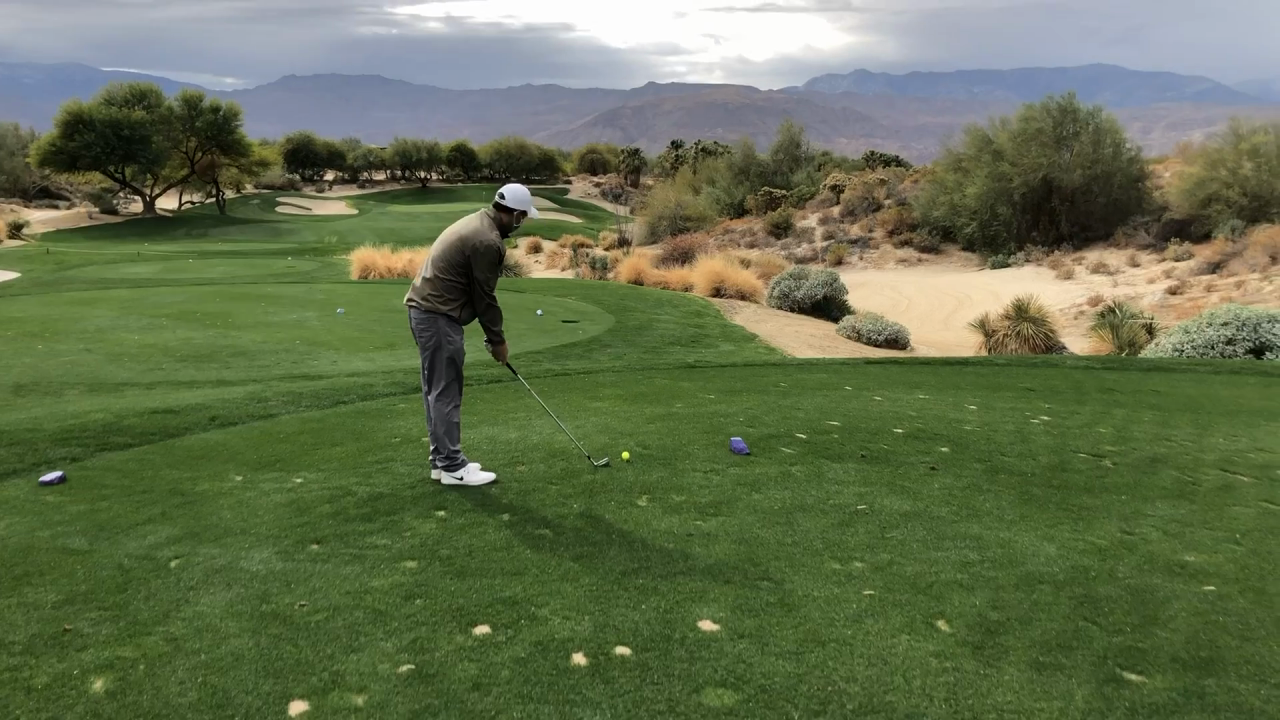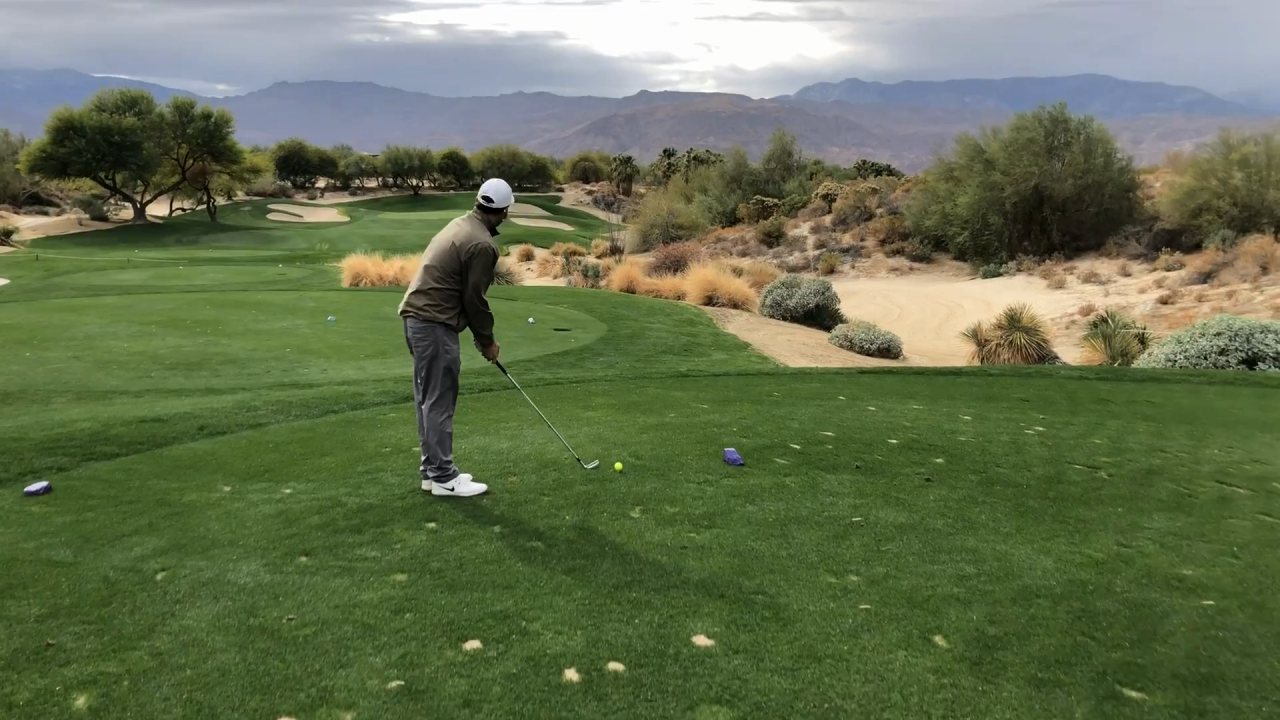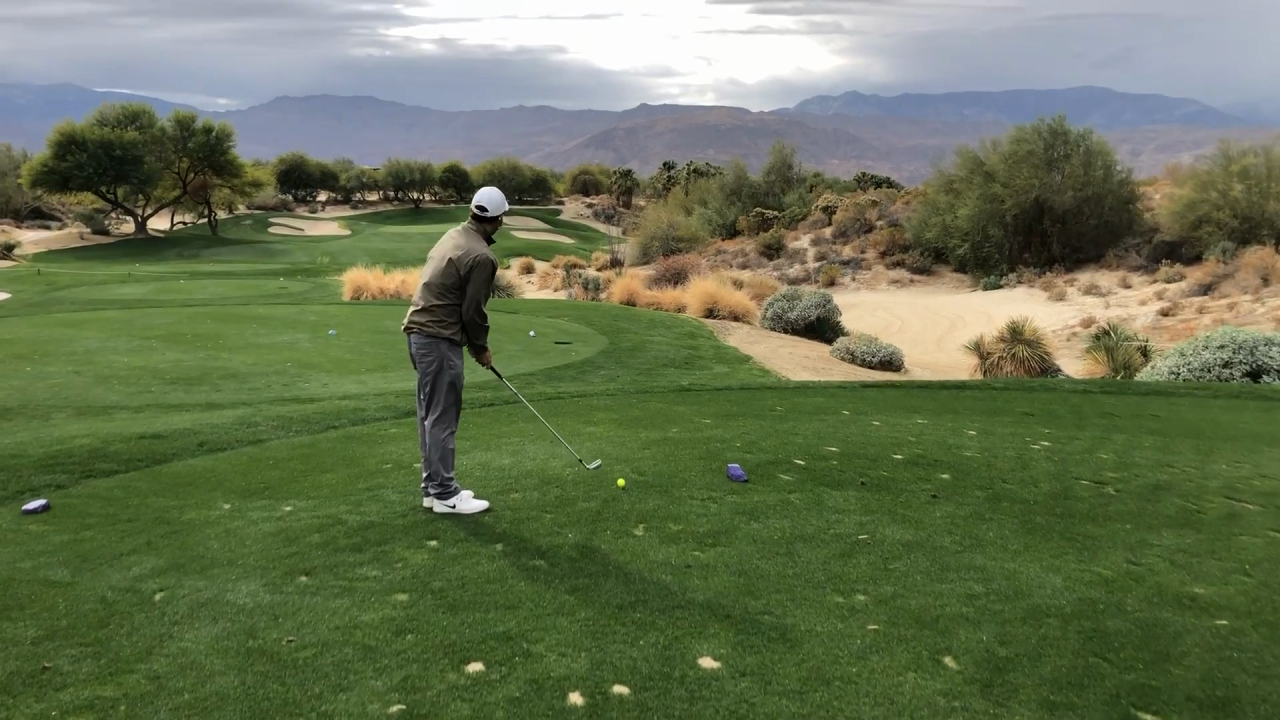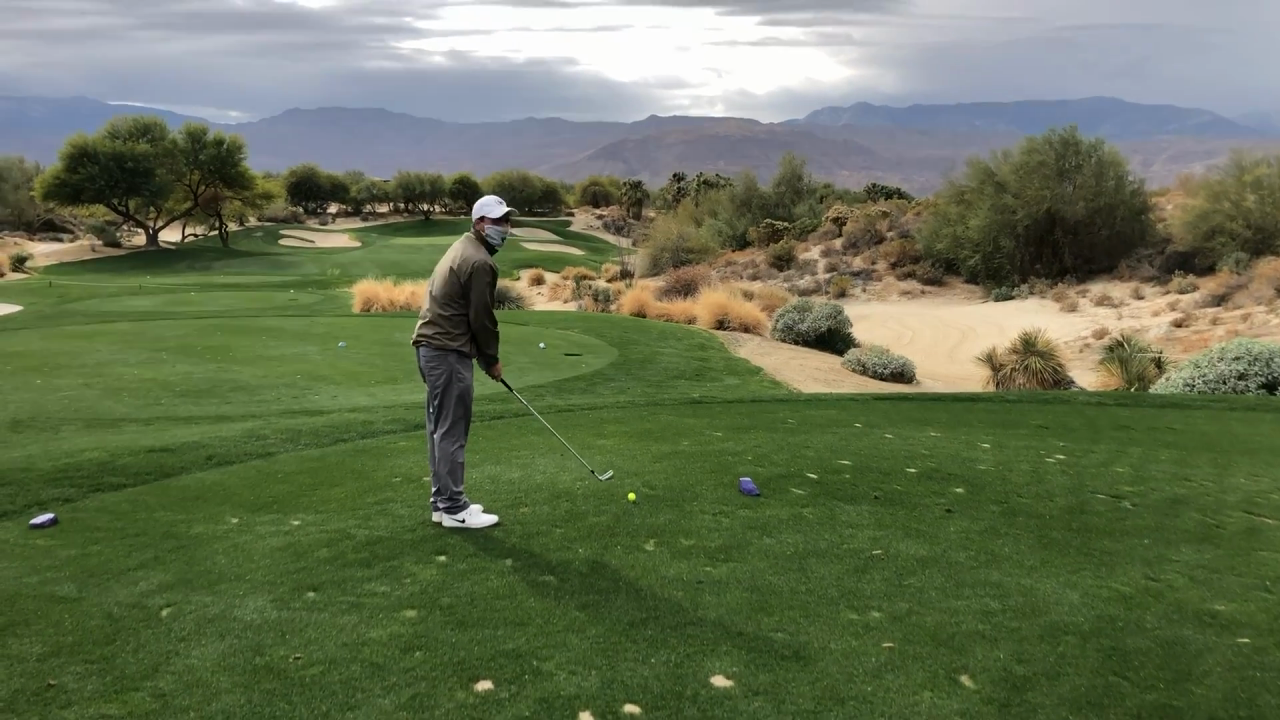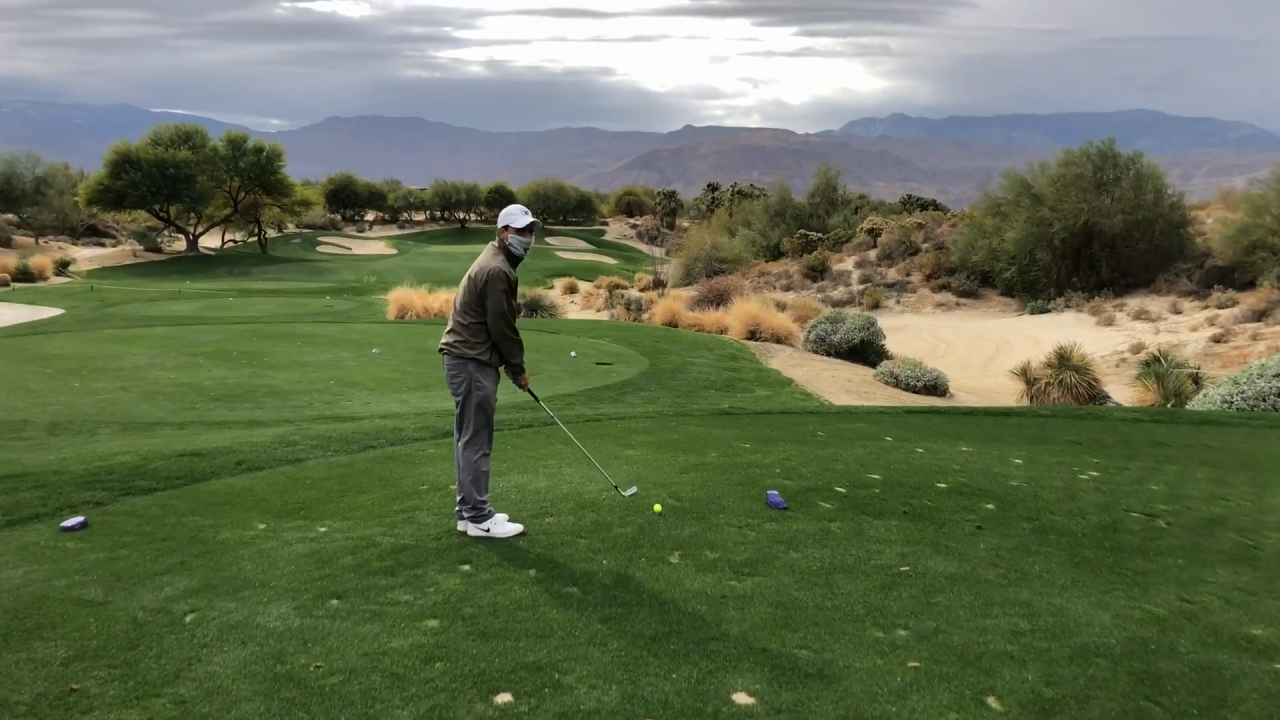
dt=0.3s
person 1, frame 1
left shoulder: (476, 221)
right shoulder: (488, 241)
right elbow: (484, 296)
left wrist: (492, 335)
right wrist: (498, 340)
left hip: (425, 309)
right hip: (438, 315)
left knee: (437, 390)
right knee: (446, 392)
left ankle: (442, 459)
right ankle: (451, 466)
person 1, frame 2
left shoulder: (461, 224)
right shoulder: (482, 245)
right elbow: (474, 299)
left wrist: (481, 336)
right wrist: (487, 340)
left hip: (419, 317)
right hip: (435, 324)
left knee: (429, 399)
right knee: (440, 402)
left ankle: (433, 469)
right ankle: (442, 477)
person 1, frame 3
left shoulder: (454, 236)
right shoulder: (480, 256)
right elbow: (472, 311)
left wrist: (475, 346)
right wrist: (481, 349)
left hip: (421, 332)
right hip: (439, 340)
left knee: (431, 415)
right knee: (442, 418)
left ankle: (434, 486)
right ankle: (444, 495)
person 1, frame 4
left shoulder: (462, 248)
right shoulder: (480, 263)
right elbow: (481, 318)
left wrist: (484, 357)
right wrist: (491, 360)
left hip: (432, 346)
right hip: (448, 353)
left knee: (441, 428)
right knee: (452, 431)
left ankle: (444, 500)
right ankle: (453, 509)
person 1, frame 5
left shoulder: (495, 262)
right shoulder: (497, 271)
right elbow: (501, 328)
left wrist: (511, 366)
right wrist: (518, 369)
left hip: (467, 358)
right hip: (472, 362)
left knee: (469, 438)
right knee: (476, 441)
left ankle: (469, 509)
right ankle: (478, 518)
